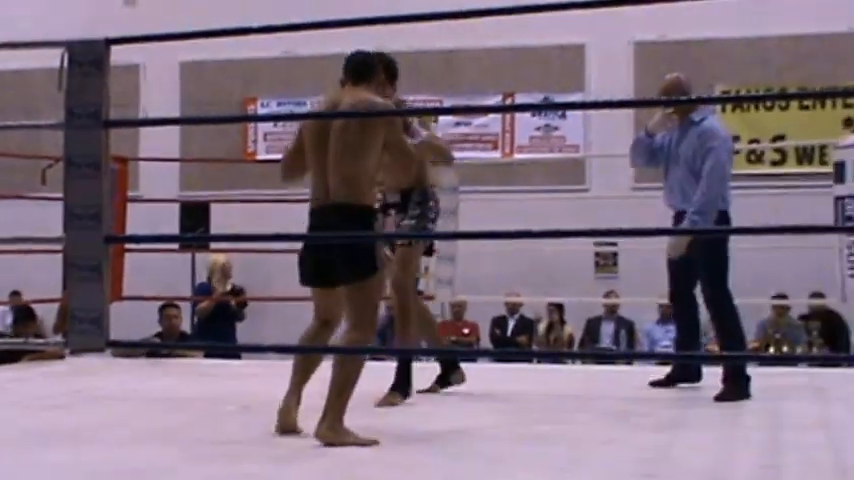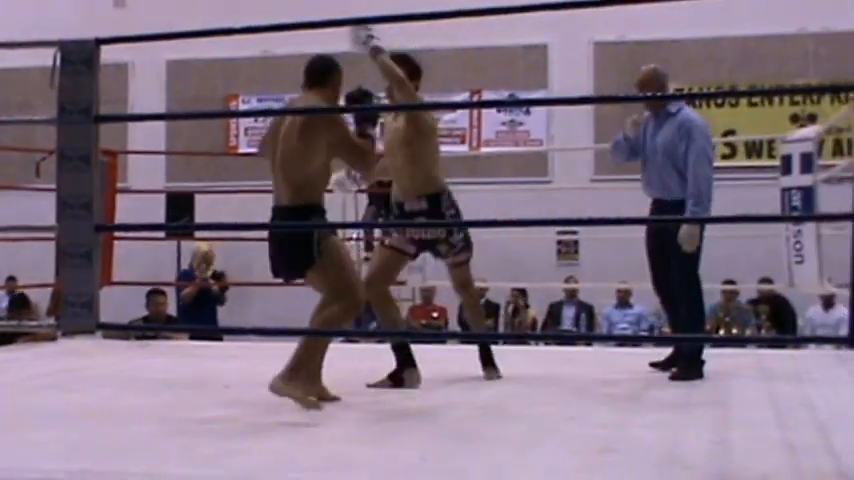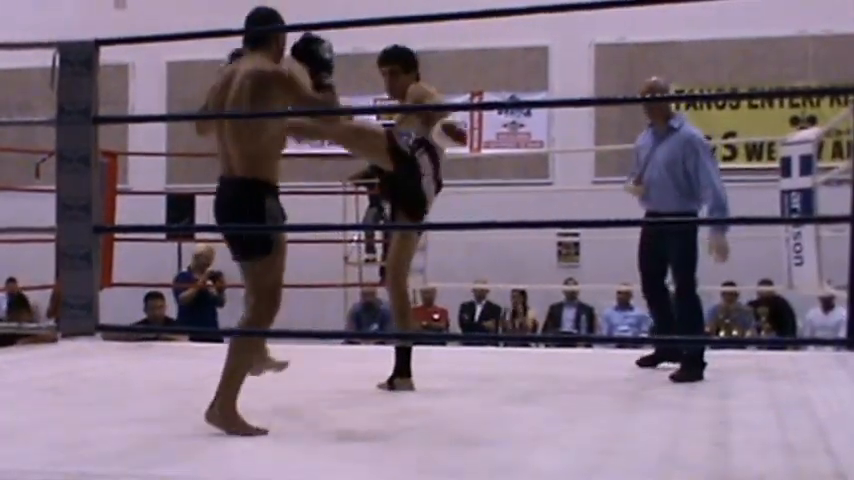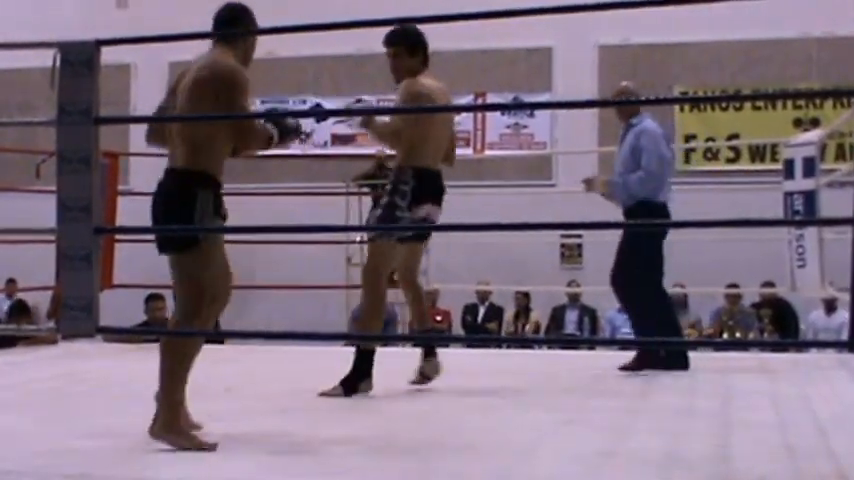
dt=0.4s
person 1, frame 1
left shoulder: (315, 112)
right shoulder: (380, 109)
left elbow: (288, 171)
right elbow: (408, 169)
right wrist: (398, 140)
left hip: (319, 224)
right hip: (355, 221)
left knee: (325, 320)
right knee: (362, 327)
left ankle: (290, 402)
right ankle: (331, 422)
person 1, frame 2
left shoulder: (286, 112)
right shoulder: (326, 115)
left elbow: (265, 148)
right elbow: (366, 166)
right wrist: (365, 127)
left hip: (284, 219)
right hip: (304, 221)
left knee: (335, 295)
right knee: (350, 298)
left ankle: (310, 380)
right ankle: (291, 375)
person 1, frame 3
left shoulder: (225, 79)
right shoulder: (276, 74)
left elbow: (202, 126)
right elbow: (327, 115)
right wrist: (320, 70)
left hip: (230, 194)
right hip: (255, 198)
left knee: (264, 292)
right knee: (264, 301)
left ankle: (254, 352)
right ankle: (223, 404)
person 1, frame 4
left shoulder: (192, 71)
right shoulder: (230, 73)
left elbow: (155, 132)
right elbow: (244, 138)
right wrist: (279, 130)
left hip: (178, 191)
right hip: (191, 194)
left knee: (215, 293)
right knee: (195, 306)
left ankle: (172, 401)
right ankle: (167, 417)
person 2, frame 1
left shoulder: (405, 118)
left elbow: (446, 157)
left wrist: (417, 133)
left hip: (417, 204)
right hip: (395, 206)
left knee: (402, 285)
right knee: (404, 293)
left ankle: (402, 383)
right ankle: (450, 367)
person 2, frame 2
left shoulder: (419, 116)
right shoulder: (389, 121)
left elbow: (406, 90)
left wrist: (373, 49)
left hip: (438, 209)
right hip: (403, 214)
left knee: (464, 289)
right knee: (373, 284)
left ankle: (487, 356)
right ankle: (405, 366)
person 2, frame 3
left shoulder: (421, 93)
right shoulder: (419, 109)
left elbow: (442, 115)
left wrist: (447, 125)
left hip: (410, 158)
right hip: (419, 183)
left knee: (339, 127)
right knee: (395, 279)
right ankle: (402, 372)
person 2, frame 4
left shoulder: (413, 88)
right shoulder: (440, 93)
left elbow: (397, 138)
right elbow: (447, 156)
left wrist: (368, 121)
left hip: (409, 187)
right hip: (430, 189)
left knee: (374, 280)
right knee: (407, 277)
left ankle: (359, 375)
right ankle: (428, 356)
person 3, frame 1
left shoulder: (712, 132)
right shoulder: (672, 131)
left elbow: (713, 186)
right elbow: (640, 159)
left wrist: (690, 227)
right wrist: (651, 130)
left hip: (707, 225)
right hip: (682, 222)
left knee: (717, 298)
right knee: (680, 297)
left ankle: (736, 378)
right ankle: (686, 366)
person 3, frame 2
left shoulder: (689, 123)
right shoulder: (647, 122)
left elbow: (700, 176)
right elbow: (621, 155)
left wrist: (693, 220)
right wrist: (628, 134)
left hip: (684, 212)
right hip: (660, 209)
left knee: (685, 283)
right knee: (663, 283)
left ankle: (692, 359)
right ankle: (682, 350)
person 3, frame 3
left shoulder: (690, 138)
right shoulder: (645, 138)
left elbow: (710, 185)
right elbow: (636, 175)
left wrist: (718, 229)
right wrist: (632, 185)
left hip: (680, 222)
right hip: (652, 221)
left knee: (683, 290)
right knee: (651, 287)
left ankle: (693, 361)
right ankle: (668, 346)
person 3, frame 4
left shoulder: (648, 132)
right shoulder: (630, 135)
left elbow: (652, 177)
left wrist: (612, 184)
right wrist: (604, 186)
left hip: (649, 215)
right hip: (639, 216)
left knee: (623, 280)
right knee: (649, 285)
left ankle: (650, 349)
right ankle: (672, 352)
